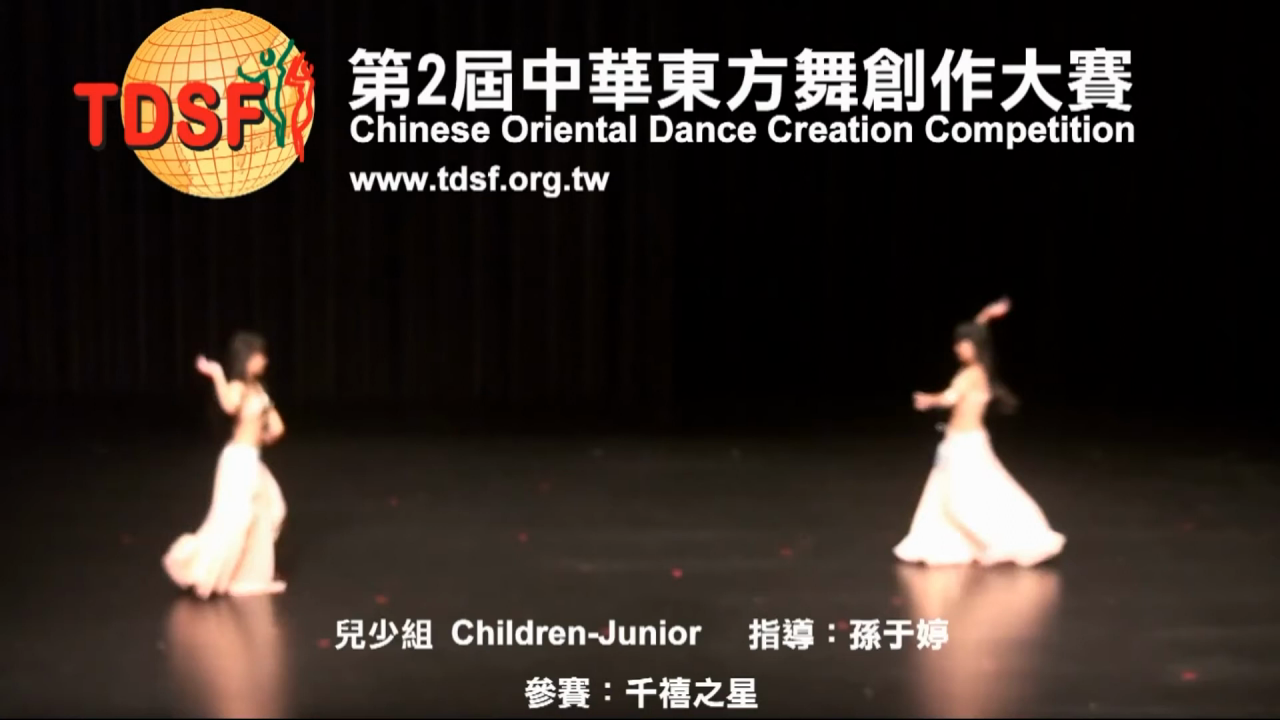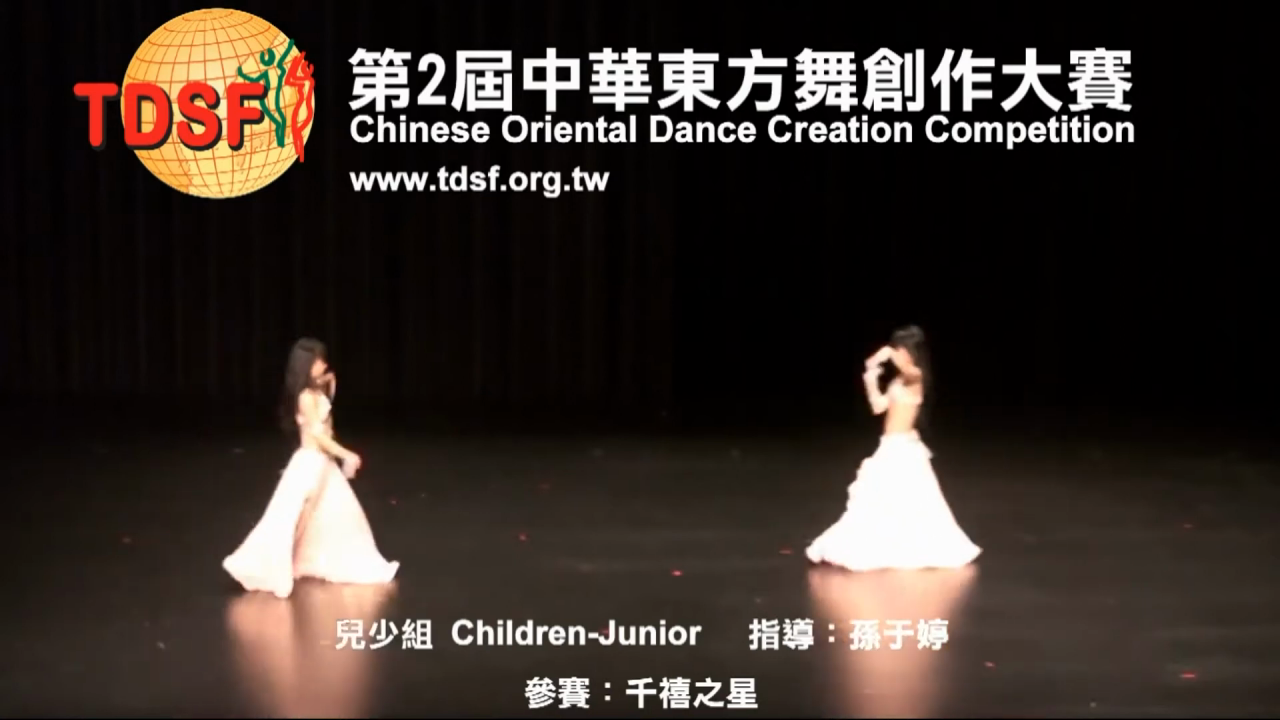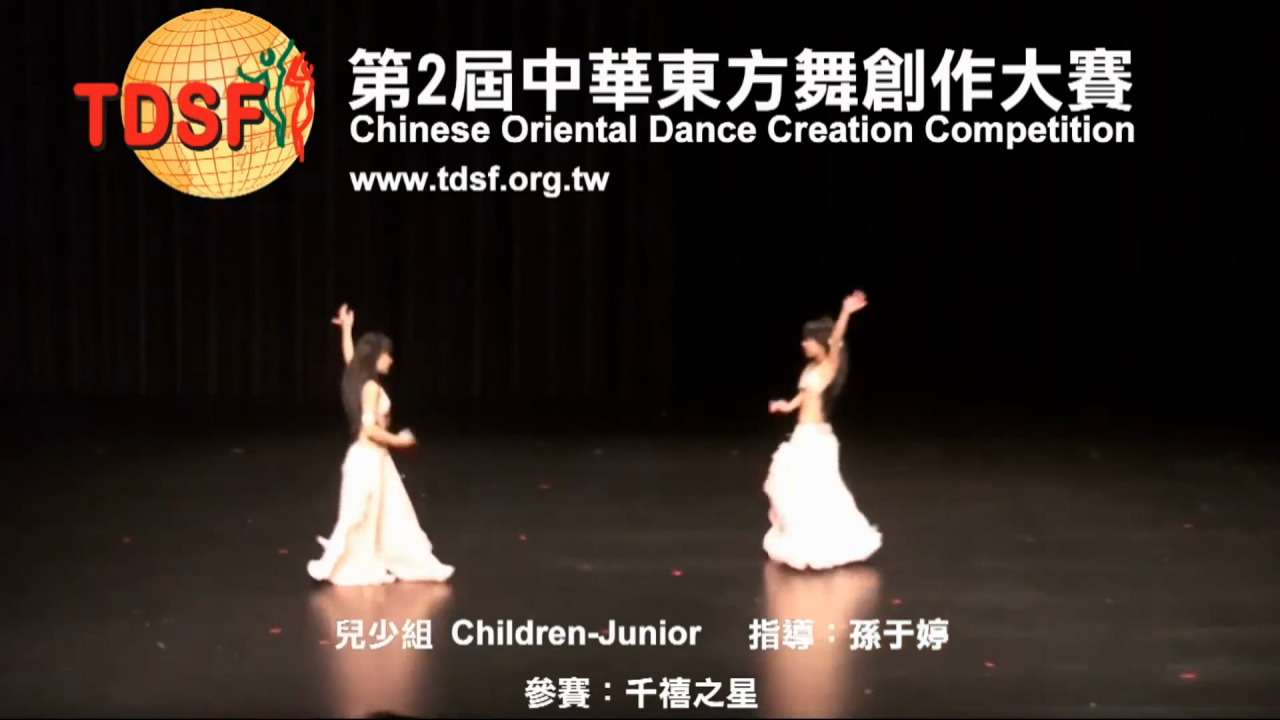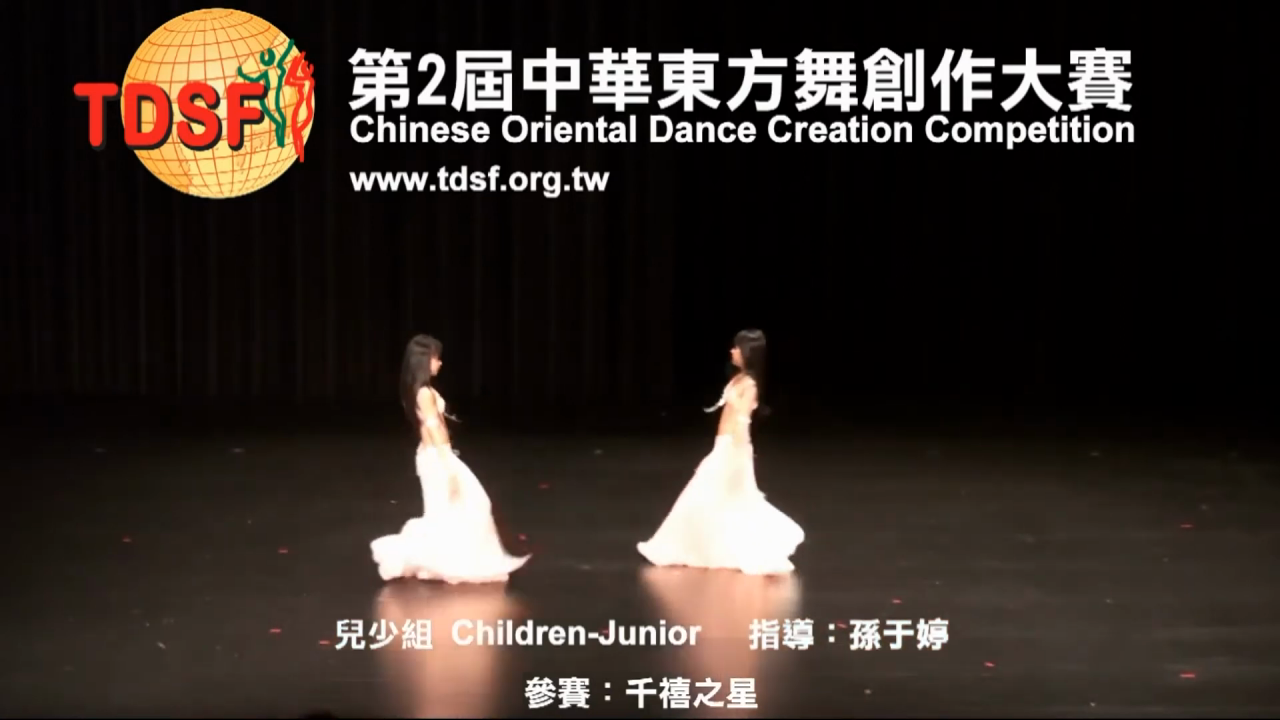
dt=0.4s
person 1, frame 1
left shoulder: (256, 387)
right shoulder: (237, 386)
left elbow: (271, 415)
right elbow: (230, 407)
left wrist: (274, 427)
right wrist: (217, 376)
left hip: (250, 459)
right hip: (240, 458)
left knee: (266, 512)
right knee: (237, 517)
left ankle: (249, 576)
person 1, frame 2
left shoulder: (313, 391)
right shoulder: (307, 396)
right elbow: (317, 435)
left wrist: (327, 382)
right wrist: (346, 454)
left hip: (322, 463)
right hip: (310, 462)
left knee: (339, 516)
right knee: (287, 517)
left ankle: (343, 566)
right ankle: (263, 573)
person 1, frame 3
left shoulder: (365, 380)
right shoulder: (370, 387)
left elbow: (351, 359)
right elbow: (368, 428)
left wrist: (347, 329)
right wrist: (397, 440)
left hip: (376, 457)
right hip: (367, 458)
left knee: (395, 513)
right knee: (360, 516)
left ankle: (412, 564)
right ankle: (344, 569)
person 1, frame 4
left shoulder: (421, 389)
right shoulder: (424, 392)
right elbow: (432, 427)
right wrist: (447, 466)
left hip: (437, 455)
right hip: (436, 455)
left knee: (459, 508)
right knee: (462, 508)
person 2, frame 1
left shoulder: (975, 372)
right shoulder: (971, 370)
left elbow: (949, 399)
right elbow: (971, 334)
left wrist: (928, 399)
right wrist: (985, 317)
left hip: (968, 444)
right hip: (957, 443)
left knee: (975, 498)
right knee: (943, 497)
person 2, frame 2
left shoulder: (916, 376)
right shoulder: (899, 380)
left elbow: (909, 367)
right elbow: (880, 408)
left wrist: (886, 353)
right wrist: (872, 380)
left hip: (904, 447)
right hip: (891, 447)
person 2, frame 3
left shoulder: (832, 360)
right shoulder: (813, 367)
left elbow: (834, 341)
left wrist: (846, 313)
right wrist: (789, 405)
left hip: (815, 437)
right hip: (806, 435)
left knee: (810, 491)
right knee: (798, 488)
person 2, frame 4
left shoulder: (748, 385)
right shoulder: (740, 379)
left elbow: (741, 421)
left wrist: (736, 460)
left hip: (732, 447)
right hip: (725, 445)
left knee: (728, 504)
